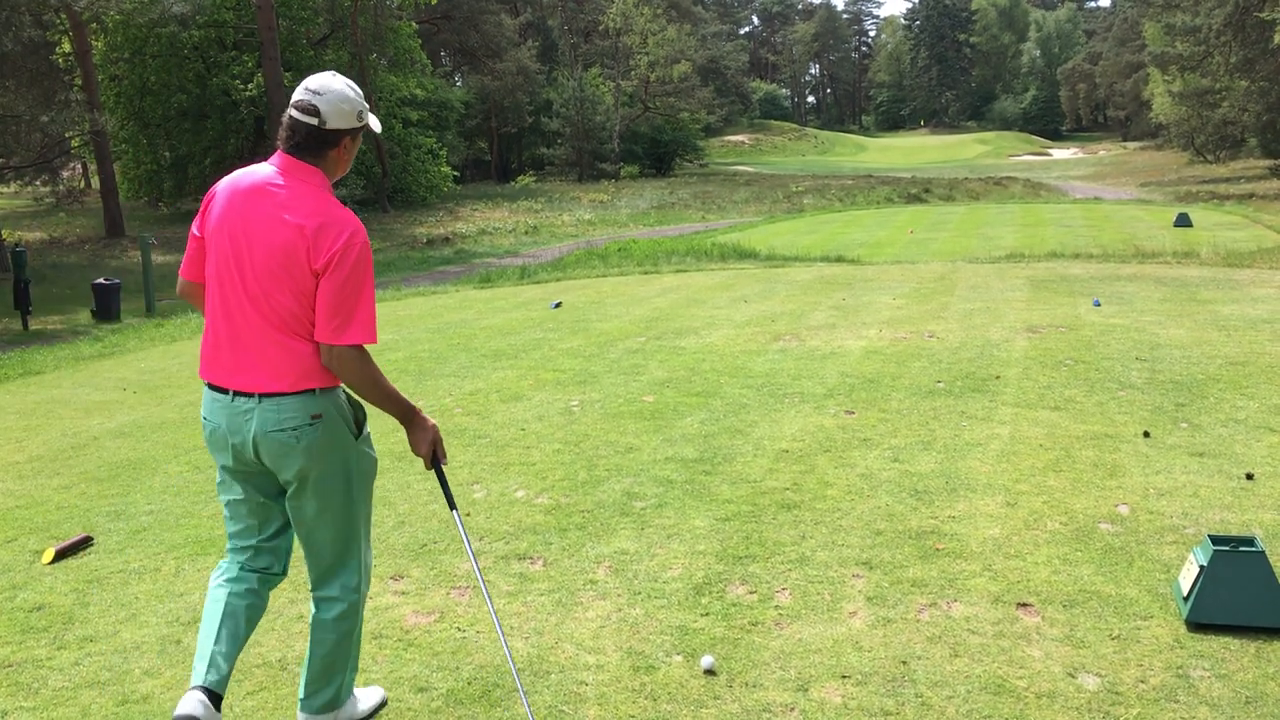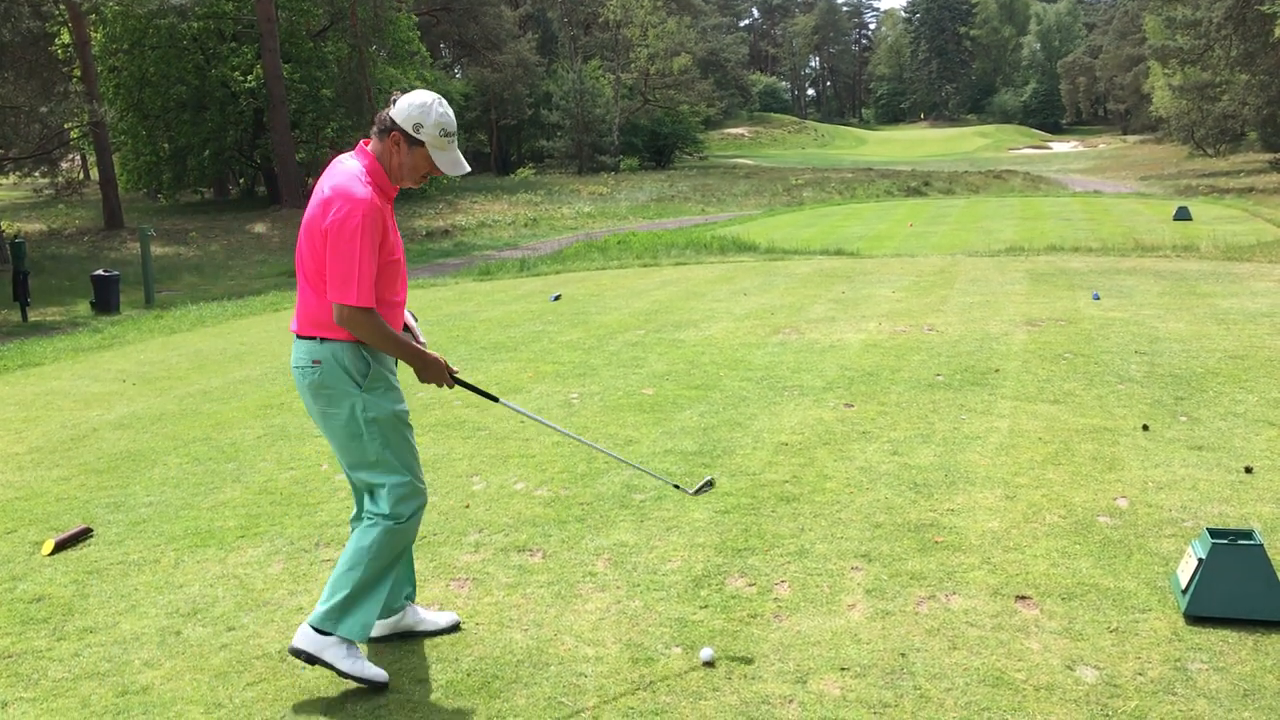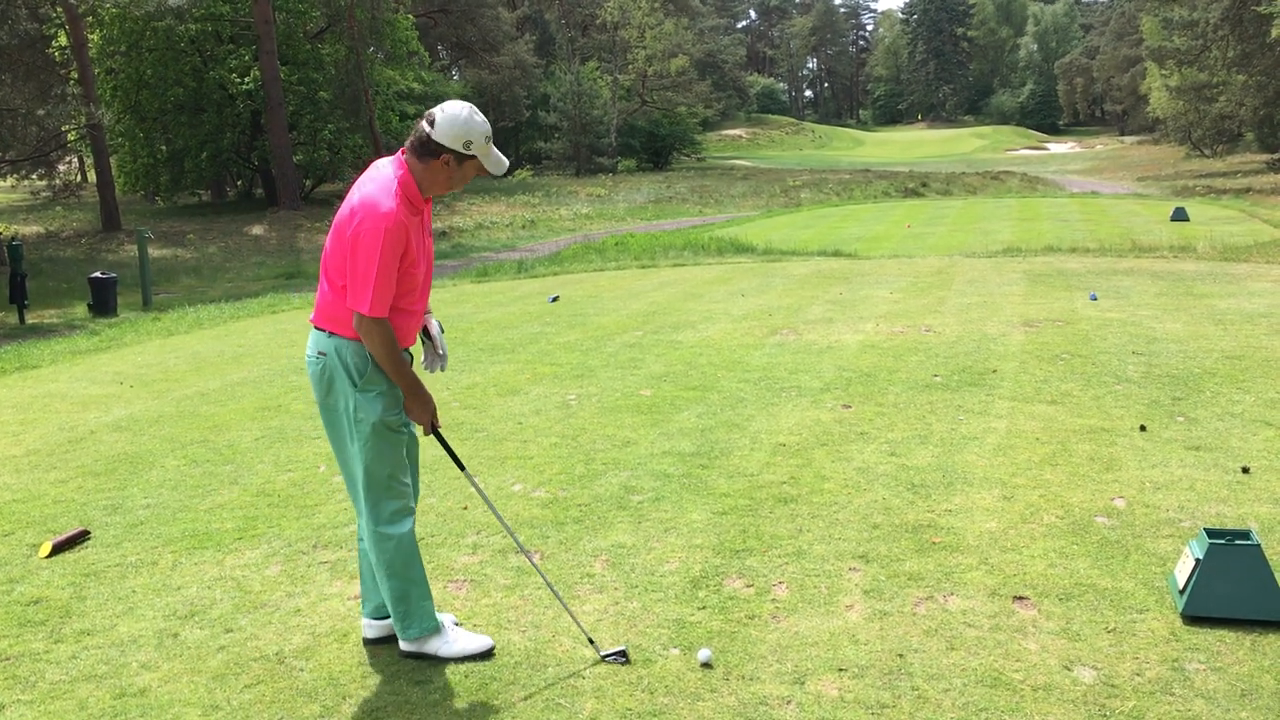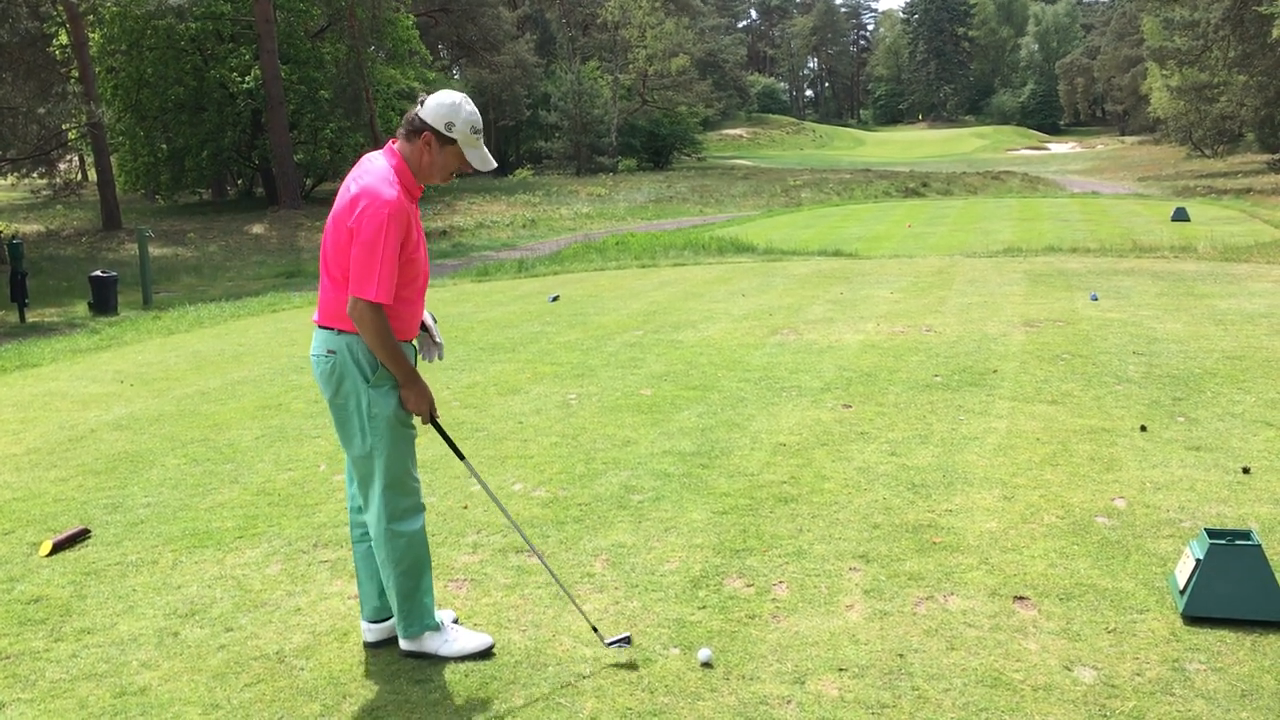
dt=0.7s
person 1, frame 1
left shoulder: (226, 191)
right shoulder: (339, 228)
left elbow: (192, 289)
right elbow: (342, 357)
right wrist: (411, 418)
left hip: (224, 410)
right hip: (305, 419)
left knee: (248, 557)
right knee: (337, 573)
person 1, frame 2
left shoulder: (365, 176)
right shoulder: (356, 199)
right elbow: (351, 313)
left wrist: (402, 317)
right wrist: (417, 357)
left hip: (351, 358)
right hip: (342, 364)
left knee: (382, 493)
right knee: (401, 497)
left ankle: (391, 607)
right ankle: (327, 629)
person 1, frame 3
left shoulder: (411, 184)
right shoulder: (383, 212)
right elbow: (367, 322)
left wrist: (427, 321)
right wrist: (414, 393)
left hip: (375, 356)
right hip: (352, 362)
left knee: (394, 490)
right knee: (386, 501)
left ankle: (384, 611)
right ankle: (417, 629)
person 1, frame 4
left shoulder: (389, 172)
right shoulder: (383, 198)
right elbow: (363, 309)
left wrist: (417, 314)
right wrist: (409, 381)
left hip: (363, 354)
right hip: (362, 359)
left knee: (373, 493)
right knee: (395, 500)
left ankle: (383, 613)
right ankle: (417, 627)
